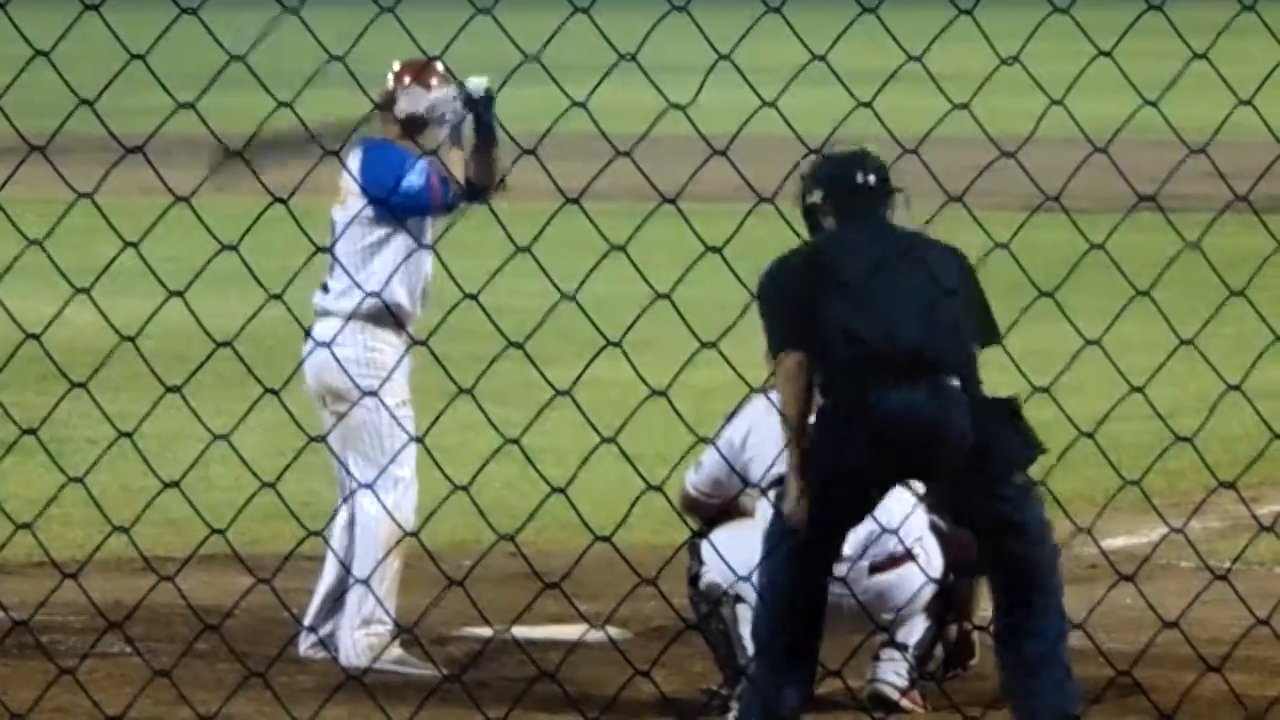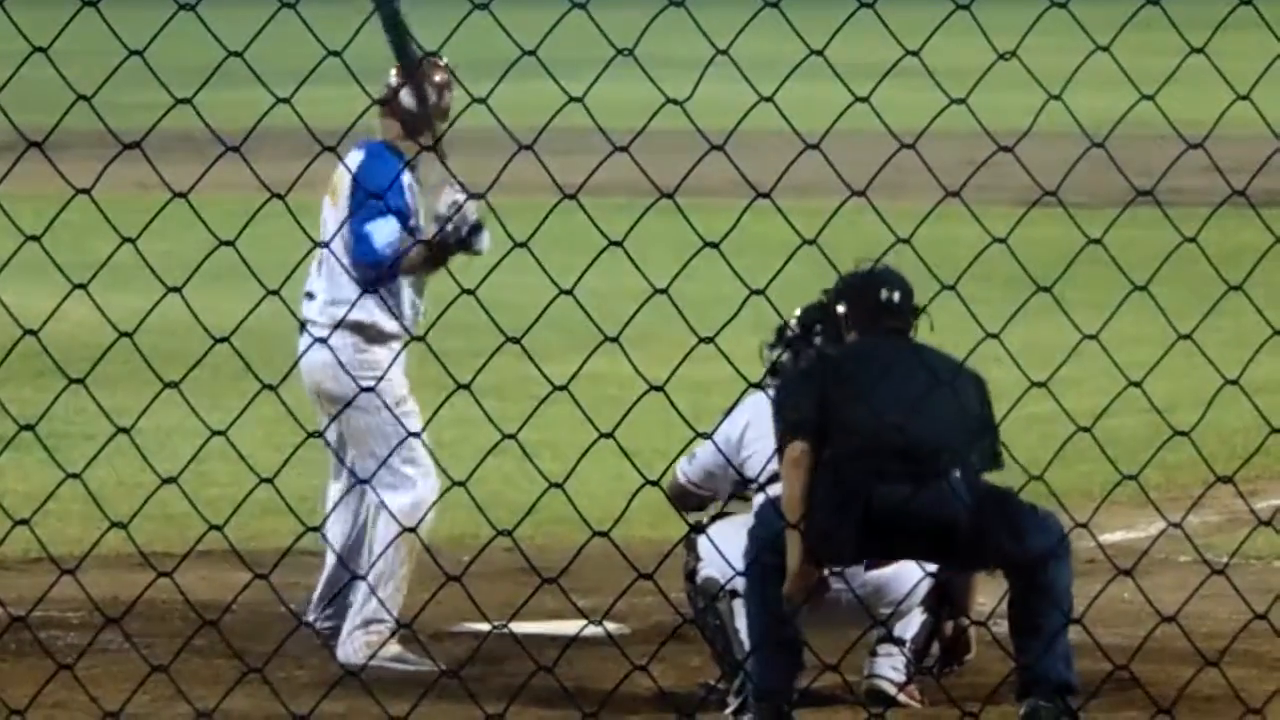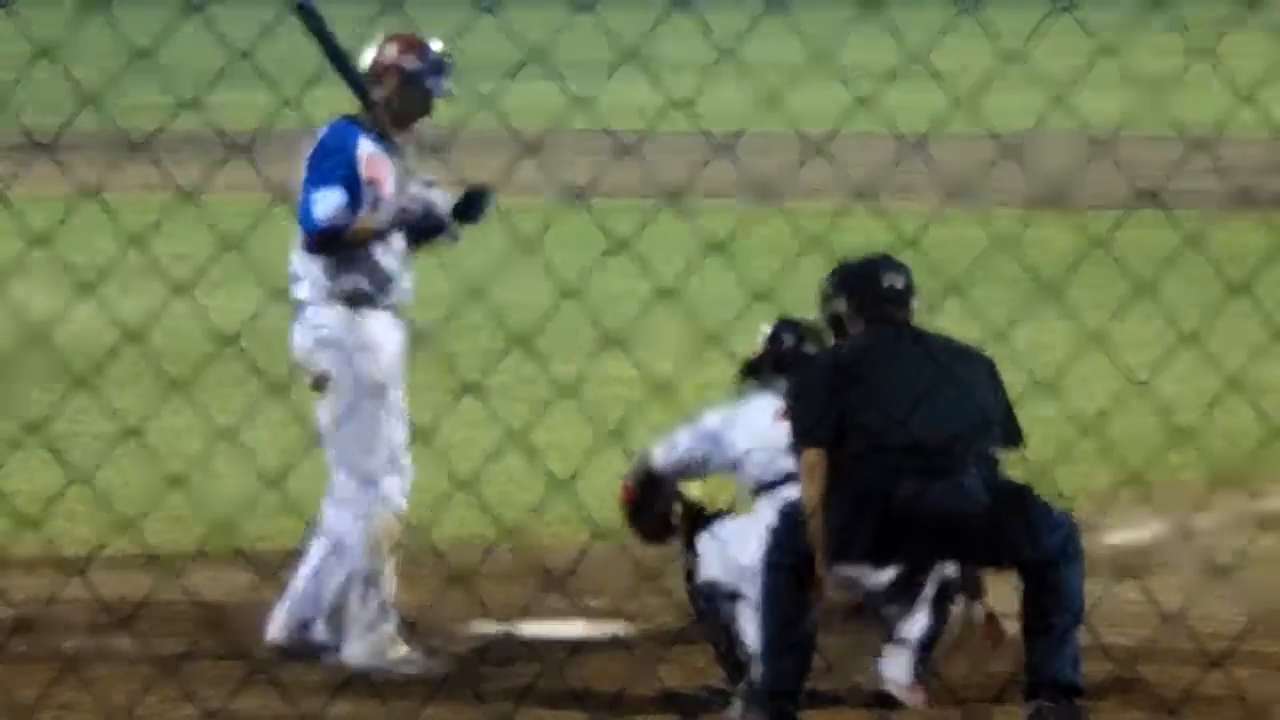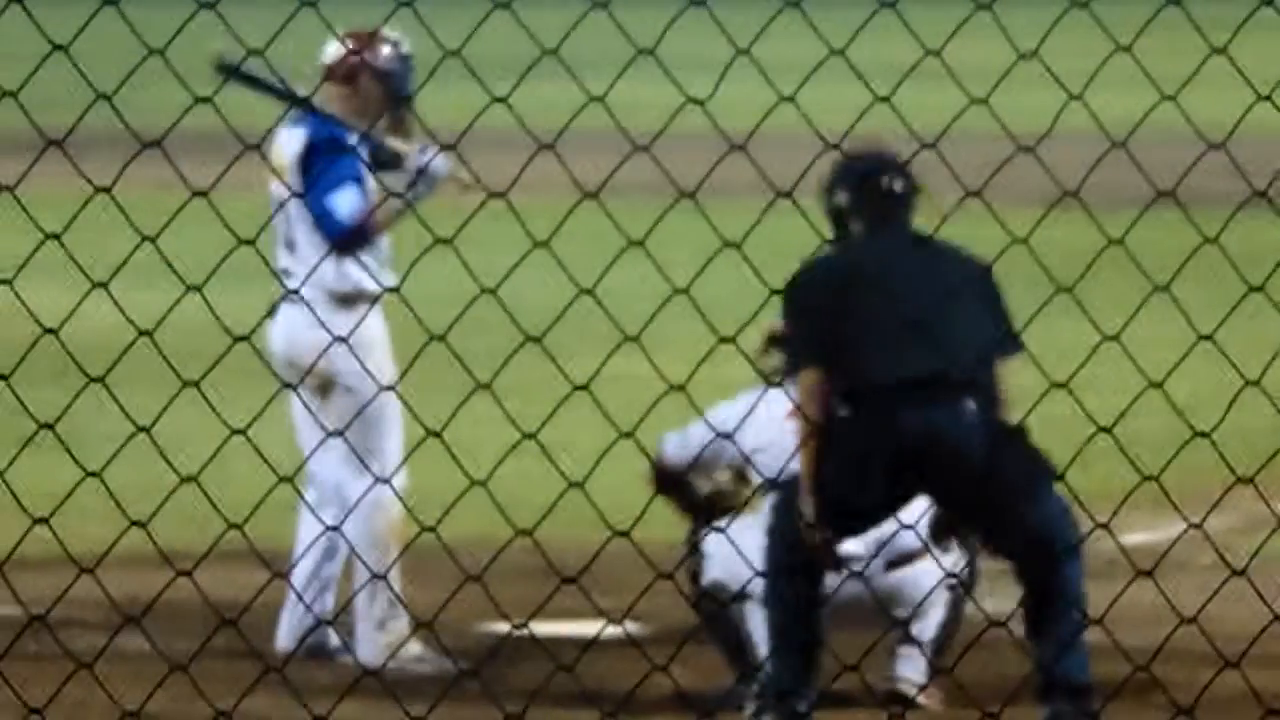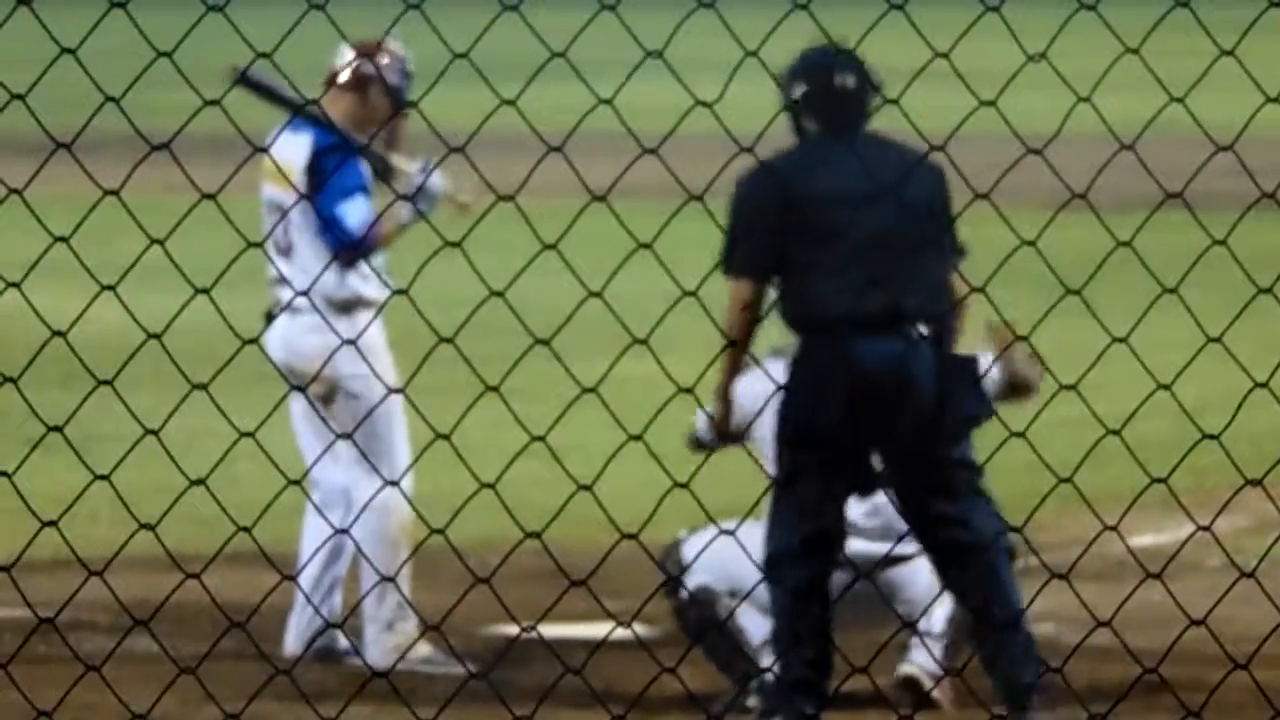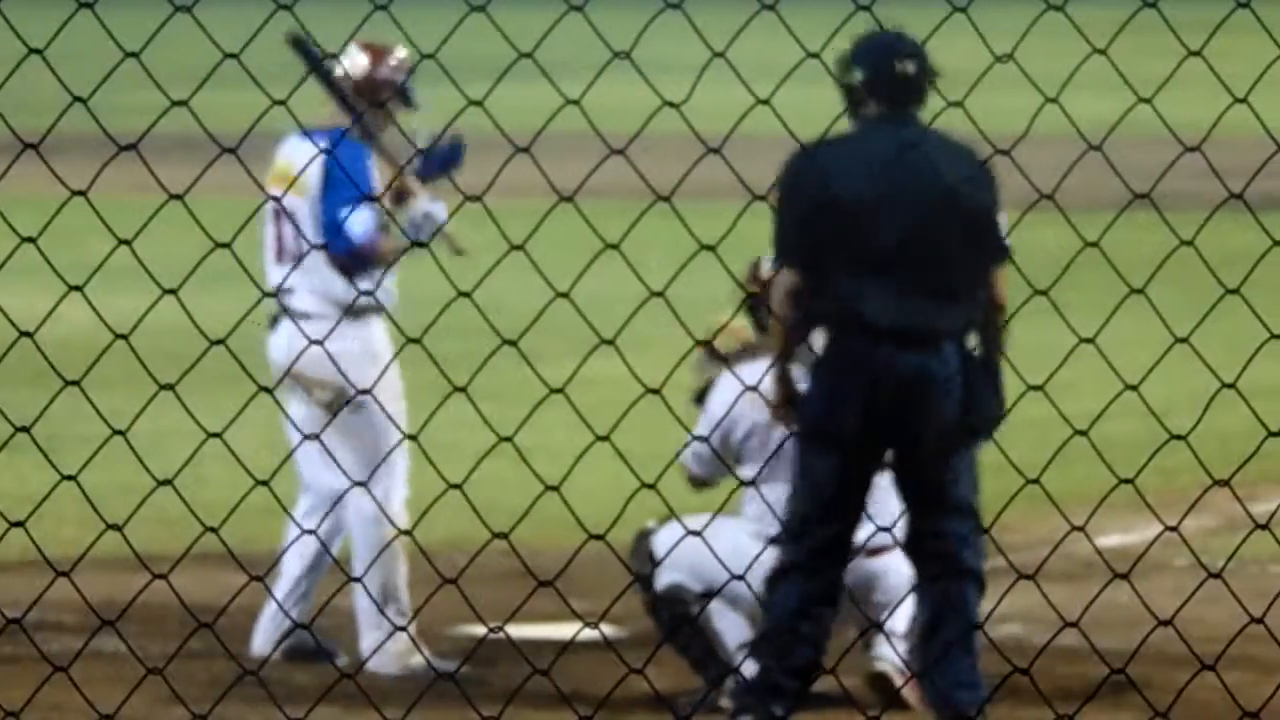
dt=0.5s
person 1, frame 1
left shoulder: (391, 161)
right shoulder: (379, 157)
left elbow: (478, 185)
right elbow: (452, 193)
left wrist: (482, 121)
right wrist: (445, 128)
left hip: (346, 346)
right hip: (360, 347)
left knee: (363, 491)
right knee: (389, 492)
left ankle: (325, 629)
right ankle: (367, 639)
person 1, frame 2
left shoulder: (372, 162)
right shoulder: (383, 169)
left elbow: (407, 261)
right elbow: (382, 265)
left wrist: (452, 237)
right wrist: (443, 232)
left hip: (331, 345)
right hip: (358, 350)
left knee: (361, 481)
right knee: (409, 486)
left ankle: (334, 611)
right ankle: (368, 636)
person 1, frame 3
left shoulder: (377, 148)
right shoulder: (344, 141)
right elbow: (325, 233)
left wrist: (441, 216)
right wrist: (406, 213)
left hip: (354, 326)
right hip: (347, 327)
left knee: (357, 486)
right knee: (377, 484)
left ankle: (299, 618)
right ankle: (372, 637)
person 1, frame 4
left shoulder: (301, 131)
right shoulder: (328, 141)
left elbow: (387, 153)
right elbow: (350, 230)
right wrist: (415, 188)
left hip: (303, 324)
right hip: (338, 326)
left knee: (330, 484)
right knee: (375, 482)
left ankle: (304, 626)
right ankle: (383, 637)
person 1, frame 5
left shoulder: (290, 137)
right shoulder: (332, 150)
left elbow: (380, 148)
right elbow: (355, 241)
right wrist: (416, 204)
left hip: (295, 329)
right hip: (340, 332)
left knee: (335, 484)
right knee: (385, 481)
left ankle: (313, 628)
right ankle: (392, 637)
person 1, frame 6
left shoulder: (296, 146)
right shoulder: (346, 152)
right elbow: (353, 251)
left wrist: (415, 177)
right wrist: (416, 228)
left hip: (294, 335)
right hip: (346, 338)
left knee: (325, 490)
right knee: (377, 489)
left ankle: (280, 627)
right ankle: (388, 642)
person 2, frame 1
left shoulder: (795, 269)
right shoulder: (944, 257)
left elbow: (793, 368)
left wrist: (797, 474)
left hip: (862, 414)
right hip: (952, 409)
left knee: (795, 544)
right knee: (1024, 554)
person 2, frame 2
left shoulder: (817, 370)
right shoulder: (960, 375)
left elbow: (798, 455)
left wrist: (798, 555)
left hip: (862, 508)
right hip: (949, 507)
left knee: (770, 534)
right knee: (1044, 543)
person 2, frame 3
left shoulder: (826, 369)
right shoulder: (968, 360)
left elbow: (816, 461)
left wrist: (822, 561)
left hip: (879, 505)
right hip: (968, 503)
left knee: (794, 535)
right knee: (1057, 542)
person 2, frame 4
left shoulder: (821, 278)
right shoulder: (965, 268)
left elbow: (814, 389)
left wrist: (811, 496)
right wrist: (986, 508)
left hip: (878, 431)
right hip: (967, 426)
left knee: (793, 535)
right knee: (1050, 542)
person 2, frame 5
left shoulder: (773, 182)
right shoulder: (922, 171)
left elbow: (746, 298)
right elbow: (949, 284)
left wrist: (723, 393)
right wrist: (941, 368)
left hip: (833, 365)
right hip: (920, 358)
left knee: (803, 539)
right knee: (965, 530)
person 2, frame 6
left shoulder: (817, 166)
right shoulder: (967, 168)
left elbow: (791, 286)
right elbow: (992, 293)
left wrist: (782, 376)
right wrist: (986, 379)
left hip: (854, 368)
right hip: (942, 368)
left knee: (812, 539)
right knee: (949, 542)
person 3, frame 1
left shoulder: (764, 407)
left elbow: (696, 501)
left wrist: (747, 513)
right hip: (898, 583)
left knee: (710, 553)
right knee: (945, 550)
right ankle: (896, 673)
person 3, frame 2
left shoulder: (757, 406)
left elbow: (682, 493)
left wrist: (739, 488)
right hip: (890, 578)
left knee: (707, 548)
left ankle: (751, 676)
right ankle: (893, 667)
person 3, frame 3
left shoulder: (740, 415)
left elbow: (639, 481)
right hip: (887, 568)
left knee: (709, 547)
left ankle: (758, 680)
right ankle: (899, 671)
person 3, frame 4
left shoulder: (754, 405)
left elbow: (666, 469)
left wrist: (708, 502)
right hip: (896, 575)
left knee: (713, 545)
right knee: (951, 546)
right ankle: (913, 673)
person 3, frame 5
left shoulder: (770, 376)
left elbow: (703, 436)
right elbow: (1023, 375)
right hip: (905, 576)
left knee: (688, 558)
left ankle: (766, 677)
right ankle: (928, 663)
person 3, frame 6
left shoulder: (744, 382)
left elbow: (698, 474)
right hip: (877, 572)
left knee: (655, 549)
left ankle: (746, 677)
right ankle: (895, 656)
